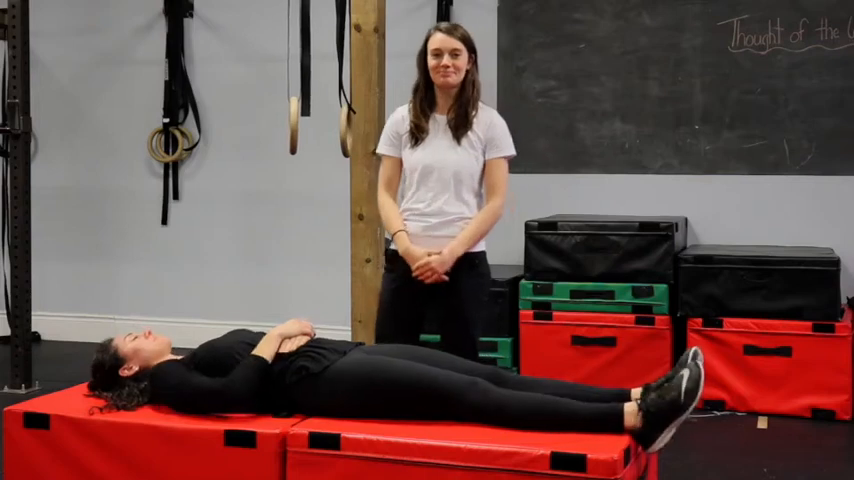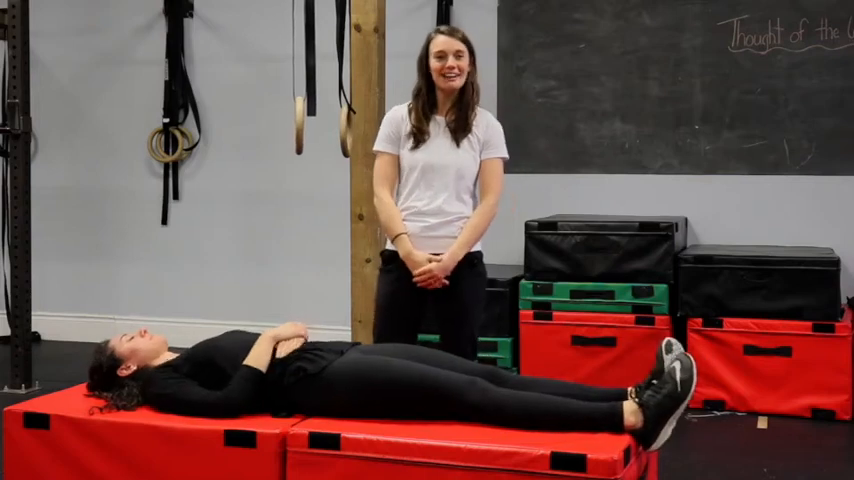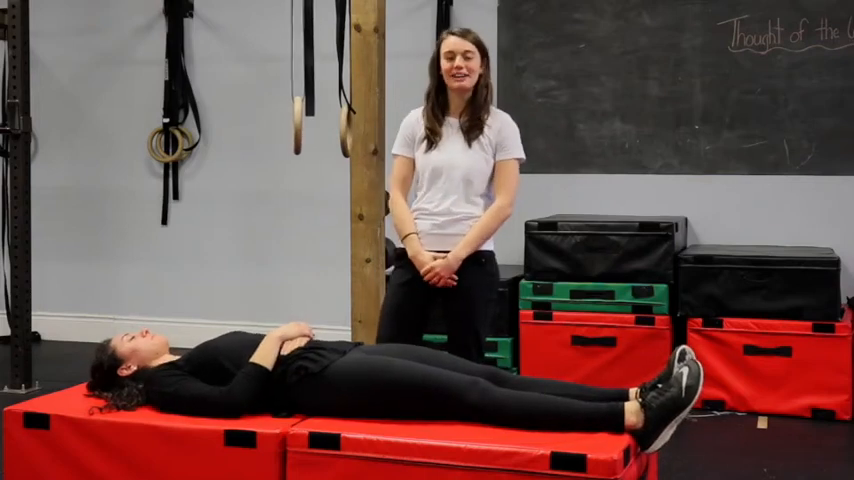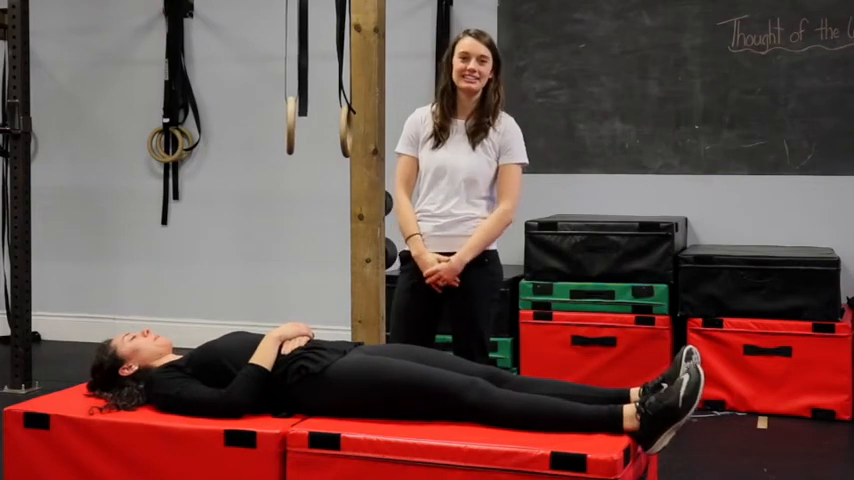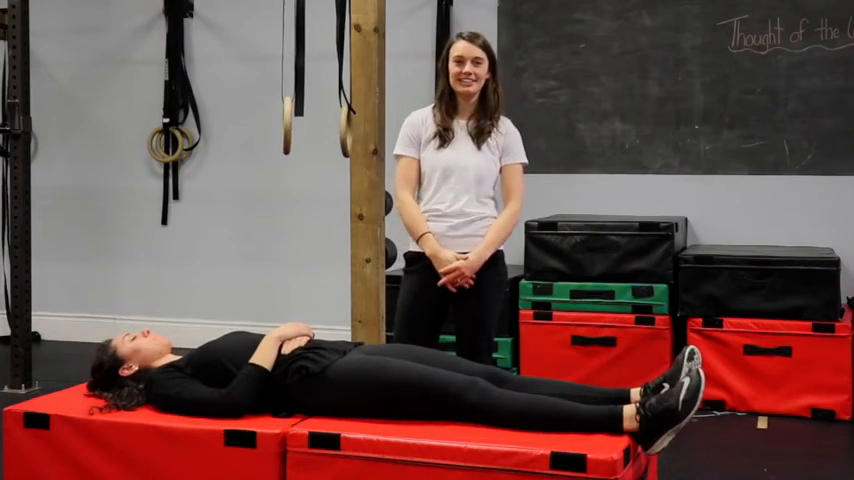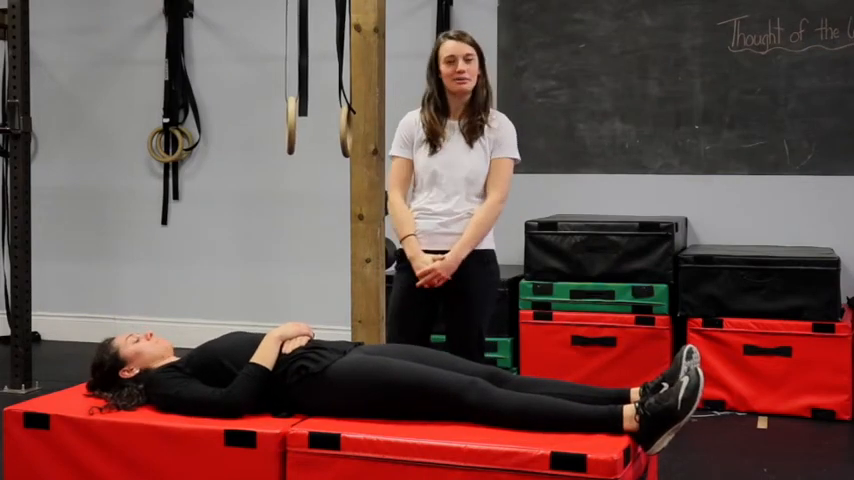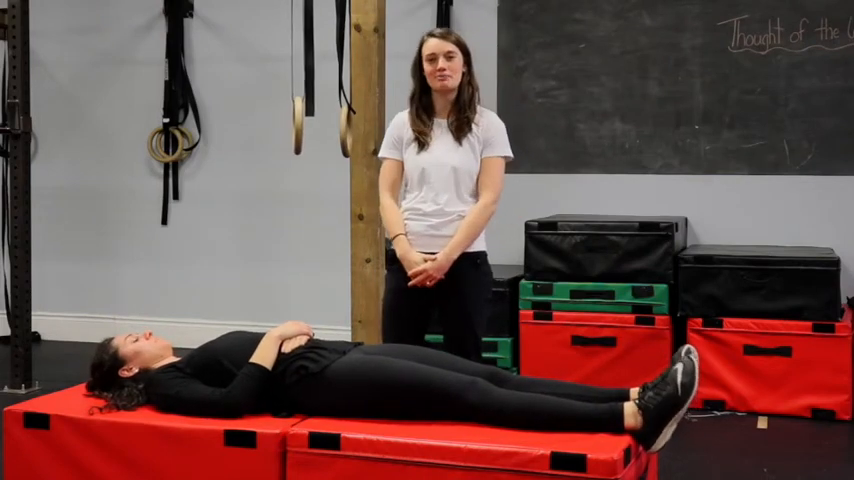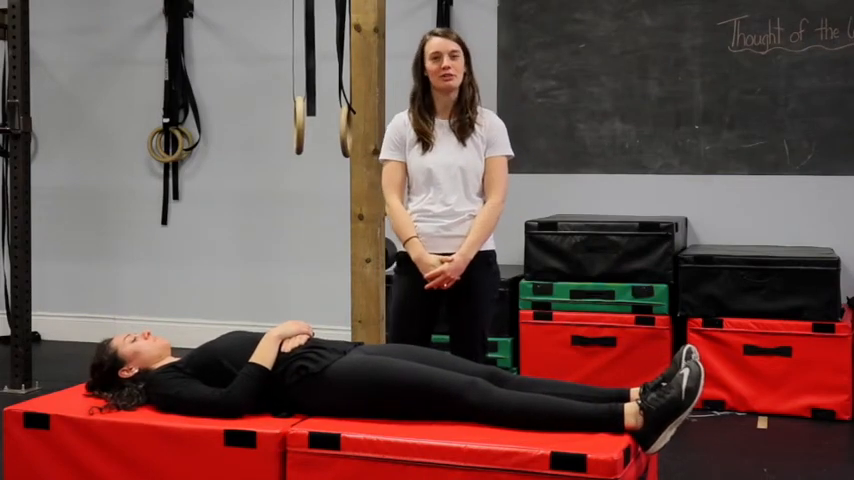
dt=0.5s
person 1, frame 1
left shoulder: (192, 358)
right shoulder: (168, 382)
right elbow: (234, 393)
left wrist: (287, 337)
right wrist: (275, 335)
left hip: (340, 356)
right hip: (318, 383)
left knee: (491, 376)
right knee: (472, 398)
left ankle: (638, 397)
right ankle: (633, 421)
person 1, frame 2
left shoulder: (189, 360)
right shoulder: (162, 384)
right elbow: (232, 402)
left wrist: (282, 340)
right wrist: (269, 339)
left hip: (339, 355)
right hip: (318, 383)
left knee: (488, 375)
right knee: (472, 396)
left ankle: (634, 394)
right ankle: (632, 418)
person 1, frame 3
left shoulder: (191, 358)
right shoulder: (165, 385)
right elbow: (236, 400)
left wrist: (283, 336)
right wrist: (274, 338)
left hip: (339, 354)
right hip: (319, 384)
left knee: (490, 375)
right knee: (472, 397)
left ankle: (636, 395)
right ankle: (632, 418)
person 1, frame 4
left shoulder: (193, 358)
right shoulder: (166, 385)
right elbow: (236, 402)
left wrist: (283, 337)
right wrist: (273, 340)
left hip: (340, 355)
right hip: (318, 383)
left knee: (490, 375)
right knee: (472, 397)
left ankle: (636, 396)
right ankle: (632, 421)
person 1, frame 5
left shoulder: (192, 359)
right shoulder: (165, 385)
right elbow: (237, 402)
left wrist: (284, 336)
right wrist: (274, 339)
left hip: (338, 354)
right hip: (319, 384)
left knee: (491, 375)
right knee: (473, 396)
left ankle: (637, 397)
right ankle: (631, 421)
person 1, frame 6
left shoulder: (193, 358)
right shoulder: (167, 385)
right elbow: (237, 401)
left wrist: (286, 337)
right wrist: (274, 339)
left hip: (341, 355)
right hip: (317, 383)
left knee: (491, 376)
right knee: (473, 398)
left ankle: (637, 396)
right ankle: (632, 422)
person 1, frame 7
left shoulder: (194, 359)
right shoulder: (166, 387)
right elbow: (236, 402)
left wrist: (287, 336)
right wrist: (274, 339)
left hip: (340, 354)
right hip: (319, 383)
left knee: (492, 376)
right knee: (474, 397)
left ankle: (637, 396)
right ankle: (634, 419)
person 1, frame 8
left shoulder: (193, 360)
right shoulder: (167, 387)
right elbow: (237, 402)
left wrist: (288, 336)
right wrist: (274, 338)
left hip: (341, 355)
right hip: (318, 382)
left knee: (491, 376)
right knee: (474, 397)
left ankle: (637, 395)
right ankle: (634, 419)
person 2, frame 1
left shoulder: (489, 123)
right shoulder: (402, 120)
left elbow: (495, 202)
right elbow: (386, 194)
left wrist: (449, 255)
right wrist: (407, 248)
left hip: (464, 262)
right hip: (404, 259)
person 2, frame 2
left shoulder: (485, 125)
right shoulder: (399, 119)
left elbow: (490, 201)
right elbow: (382, 193)
left wrist: (450, 258)
right wrist: (409, 252)
left hip: (463, 262)
right hip: (402, 258)
person 2, frame 3
left shoulder: (500, 126)
right shoulder: (416, 122)
left elbow: (504, 203)
right elbow: (397, 195)
left wrist: (454, 257)
right wrist: (416, 252)
left hip: (472, 260)
right hip: (414, 259)
left knee: (465, 361)
person 2, frame 4
left shoulder: (504, 129)
right shoulder: (421, 121)
left elbow: (506, 207)
right elbow: (402, 194)
left wrist: (458, 261)
right wrist: (421, 253)
left hip: (476, 262)
right hip: (419, 260)
left knee: (470, 362)
person 2, frame 5
left shoulder: (504, 131)
right shoulder: (419, 123)
left elbow: (513, 205)
right elbow: (404, 196)
left wrist: (476, 258)
right wrist: (436, 252)
left hip: (484, 263)
right hip: (424, 259)
left knee: (474, 363)
person 2, frame 6
left shoulder: (498, 127)
right shoulder: (413, 123)
left elbow: (495, 200)
right elbow: (396, 195)
left wrist: (452, 259)
right wrist: (415, 254)
left hip: (473, 259)
right hip: (416, 258)
left knee: (466, 361)
person 2, frame 7
left shoulder: (487, 125)
right shoulder: (402, 125)
left elbow: (488, 200)
right elbow: (387, 196)
left wrist: (445, 258)
right wrist: (406, 252)
left hip: (465, 260)
right hip: (407, 261)
left knee: (463, 362)
person 2, frame 8
left shoulder: (488, 124)
right shoulder: (403, 125)
left elbow: (495, 200)
right elbow: (393, 199)
left wrist: (461, 258)
right wrist: (420, 255)
left hip: (475, 260)
right hip: (416, 260)
left knee: (469, 361)
